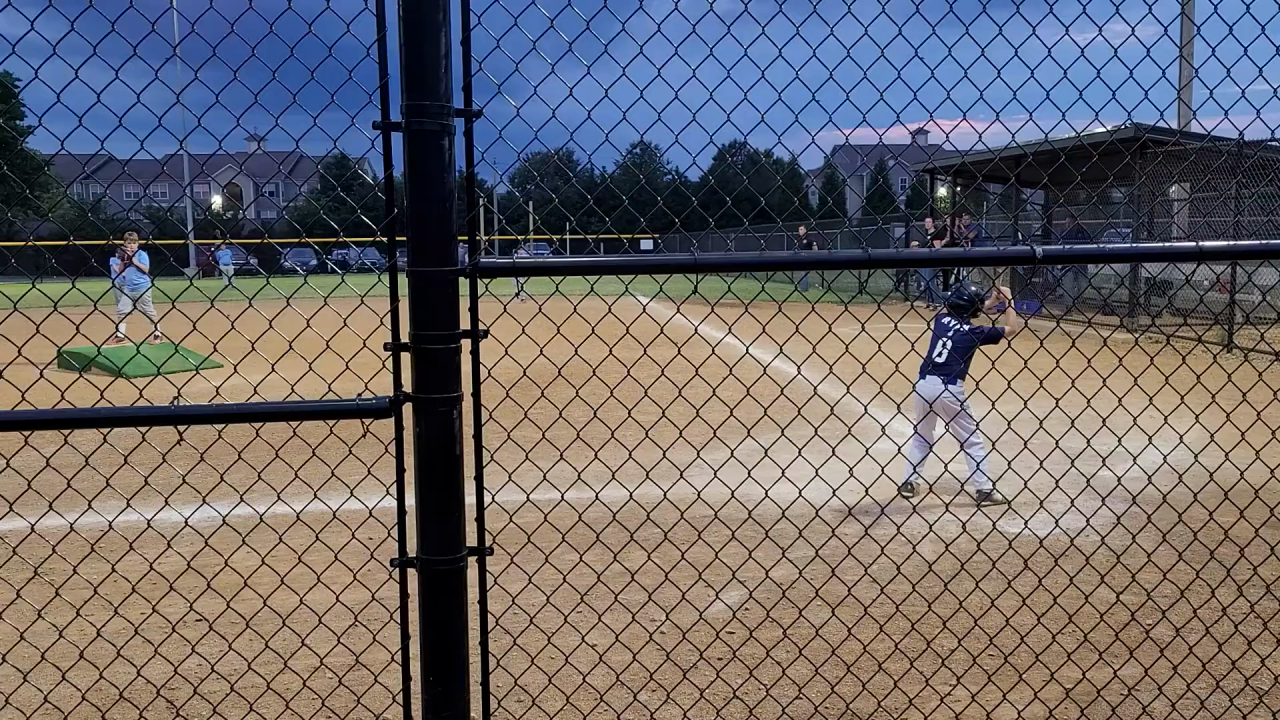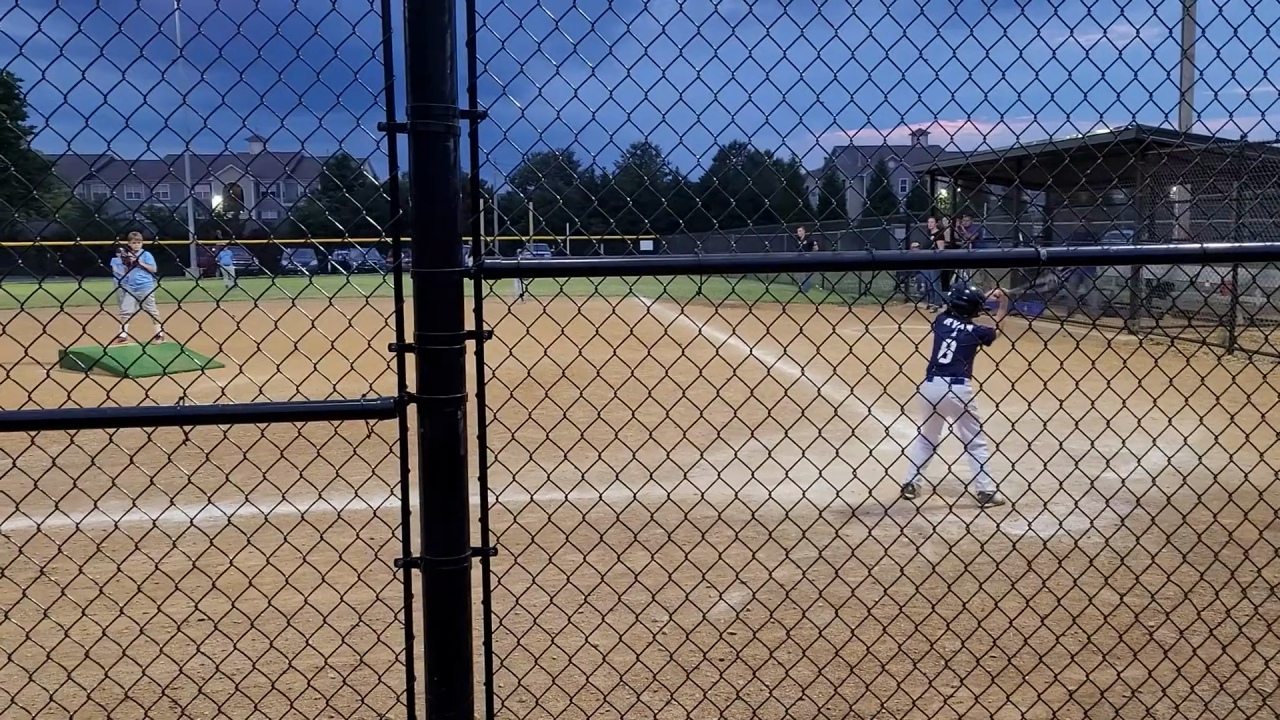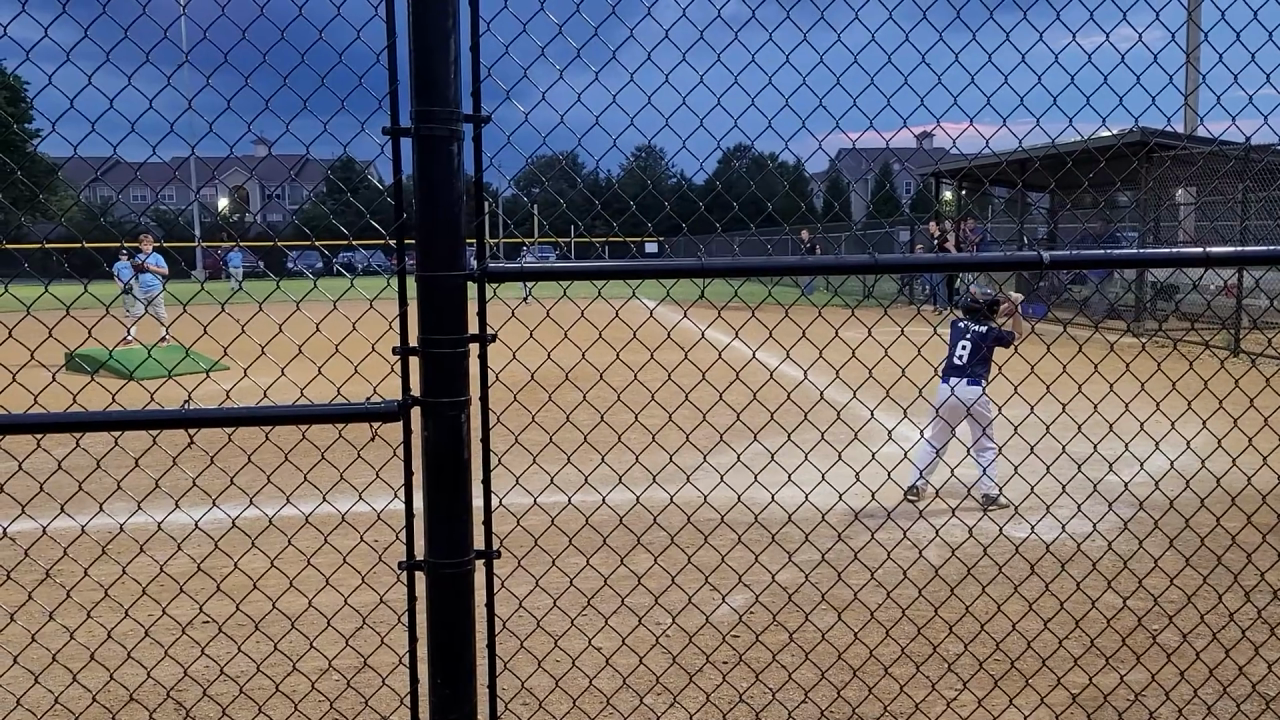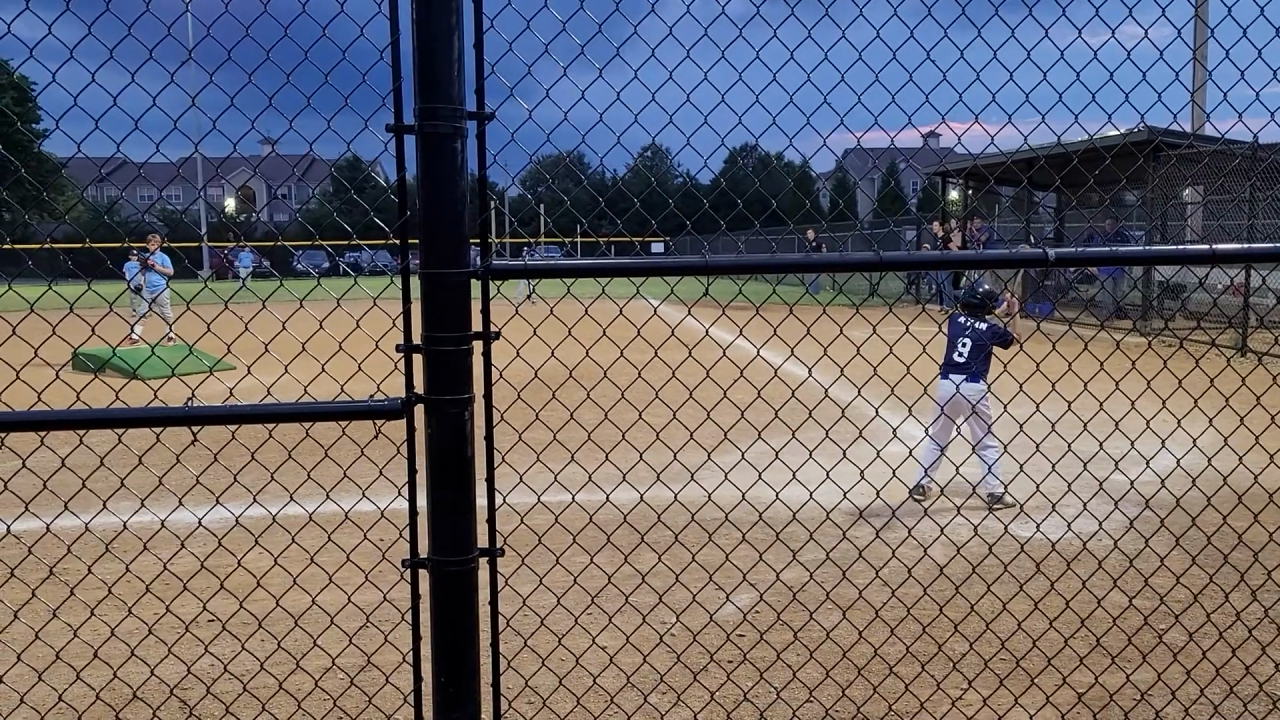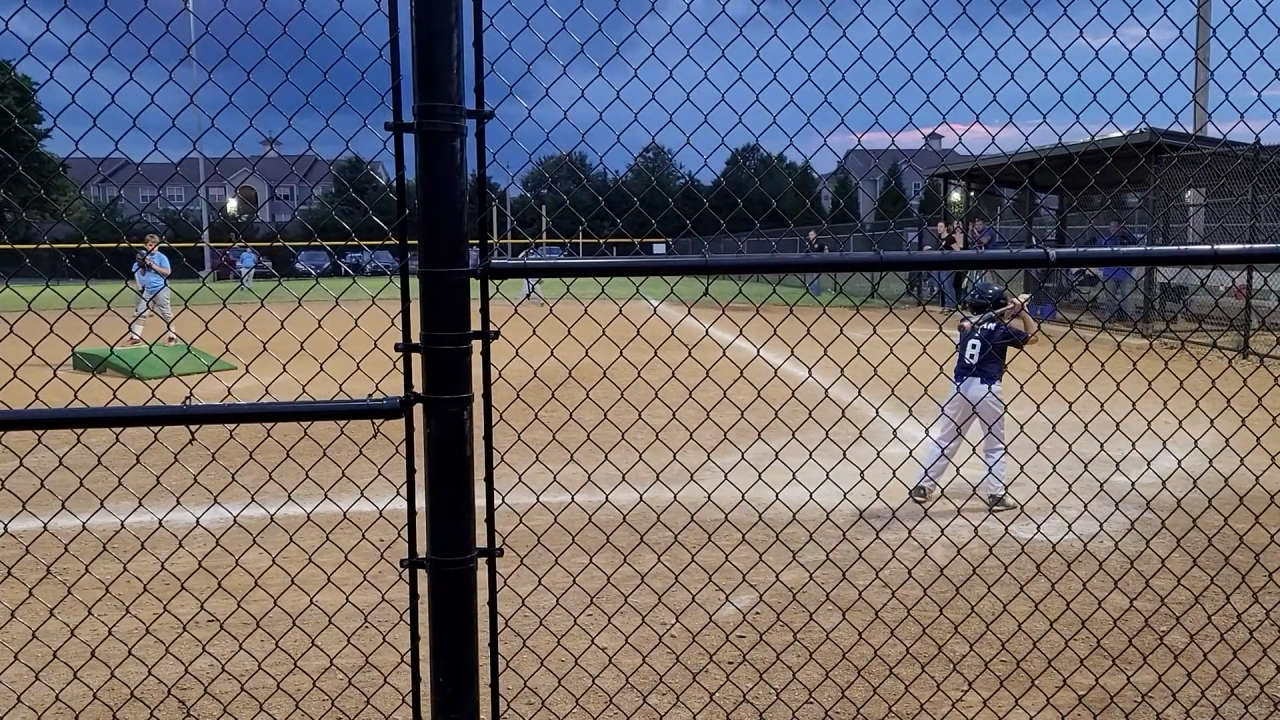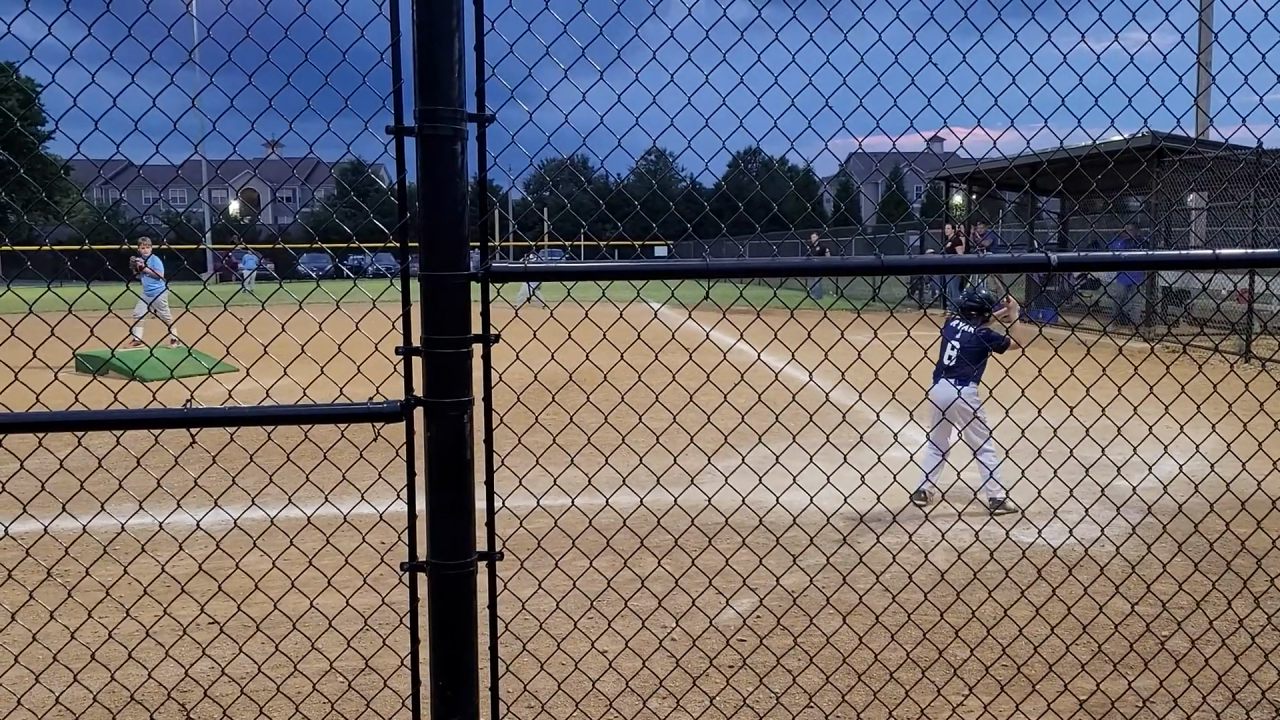
dt=0.5s
person 1, frame 1
left shoulder: (941, 319)
right shoulder: (975, 333)
left elbow: (959, 313)
right elbow: (1013, 328)
left wrist: (990, 300)
right wrist: (1008, 300)
left hip: (924, 384)
right hip: (950, 388)
left knee: (921, 436)
right knee: (972, 440)
left ankle: (908, 483)
right ankle: (984, 490)
person 1, frame 2
left shoulder: (941, 320)
right shoulder: (975, 331)
left elbow: (957, 310)
right elbow: (996, 328)
left wrist: (987, 296)
right wrist: (1003, 302)
left hip: (931, 385)
right hip: (958, 388)
left knee: (926, 437)
right knee: (975, 441)
left ankle: (910, 484)
right ankle: (986, 491)
person 1, frame 3
left shoulder: (956, 324)
right shoulder: (991, 332)
right elbow: (1017, 334)
left wrist: (1006, 306)
right wrist: (1015, 306)
left hip: (947, 387)
right hip: (974, 389)
left knee: (934, 439)
right knee: (985, 445)
left ankle: (916, 487)
right ankle: (990, 494)
person 1, frame 4
left shoulder: (955, 319)
right shoulder: (991, 329)
right elbow: (1016, 338)
left wrist: (1003, 309)
right wrist: (1014, 311)
left hip: (947, 384)
right hip: (973, 387)
left knee: (936, 438)
right knee: (987, 443)
left ankle: (922, 485)
right ankle: (994, 493)
person 1, frame 5
left shoulder: (967, 323)
right shoulder: (1001, 330)
right elbow: (1033, 336)
left wrist: (1012, 309)
right wrist: (1022, 310)
left hip: (960, 386)
right hip: (986, 389)
left knee: (943, 440)
right knee: (995, 445)
left ankle: (923, 487)
right ankle: (997, 495)
person 1, frame 6
left shoulder: (951, 323)
right shoulder: (983, 334)
right elbow: (1019, 342)
left wrist: (1003, 312)
right wrist: (1013, 314)
left hip: (939, 387)
right hip: (964, 391)
left knee: (937, 443)
right knee: (984, 446)
left ankle: (924, 491)
right ankle: (997, 498)
